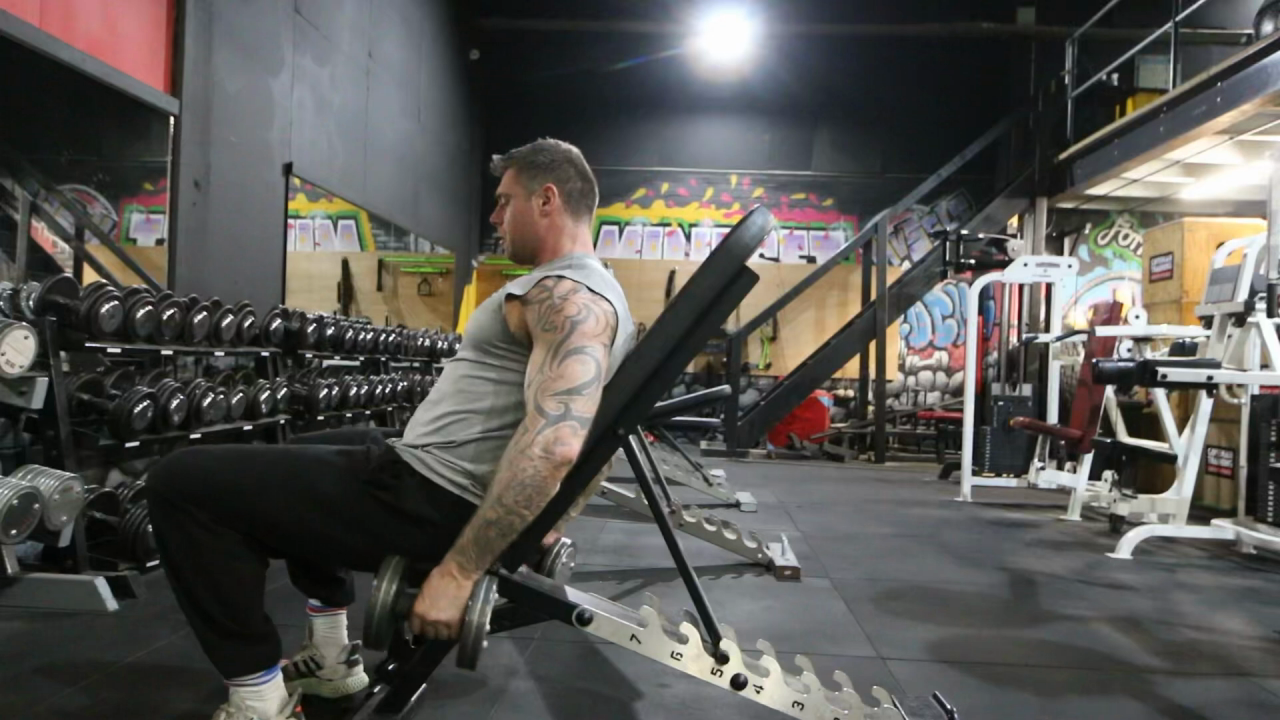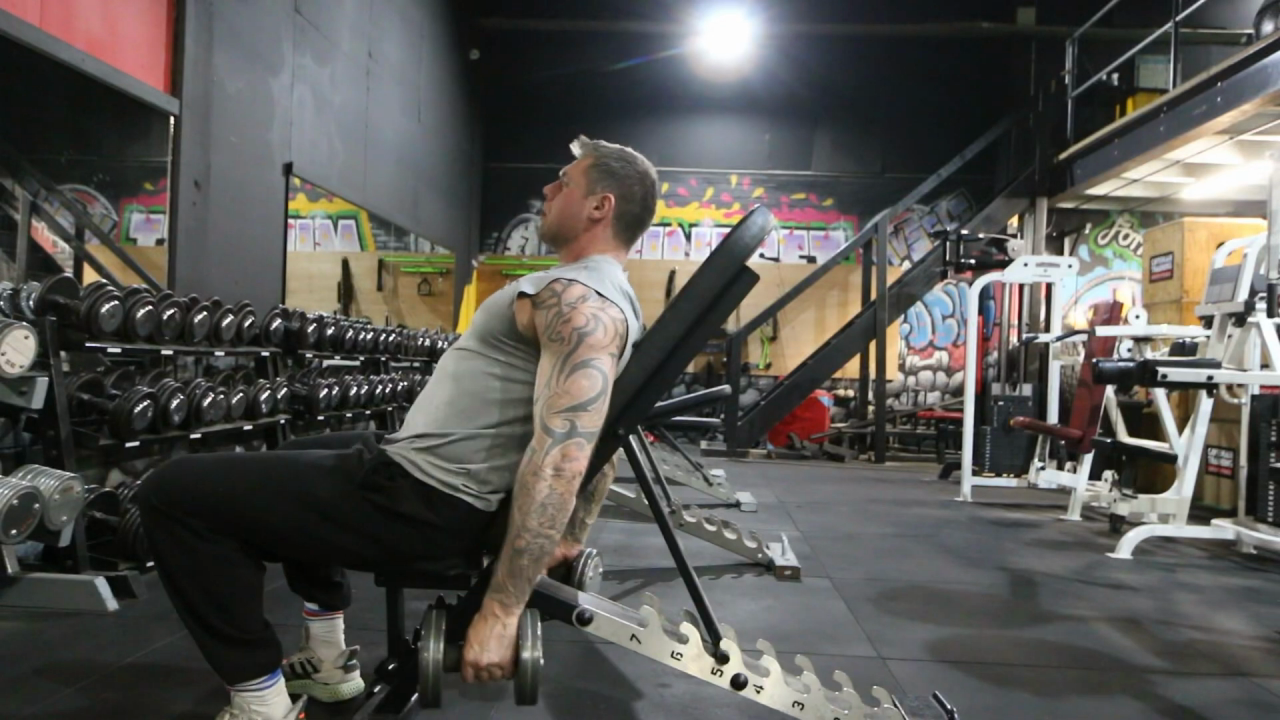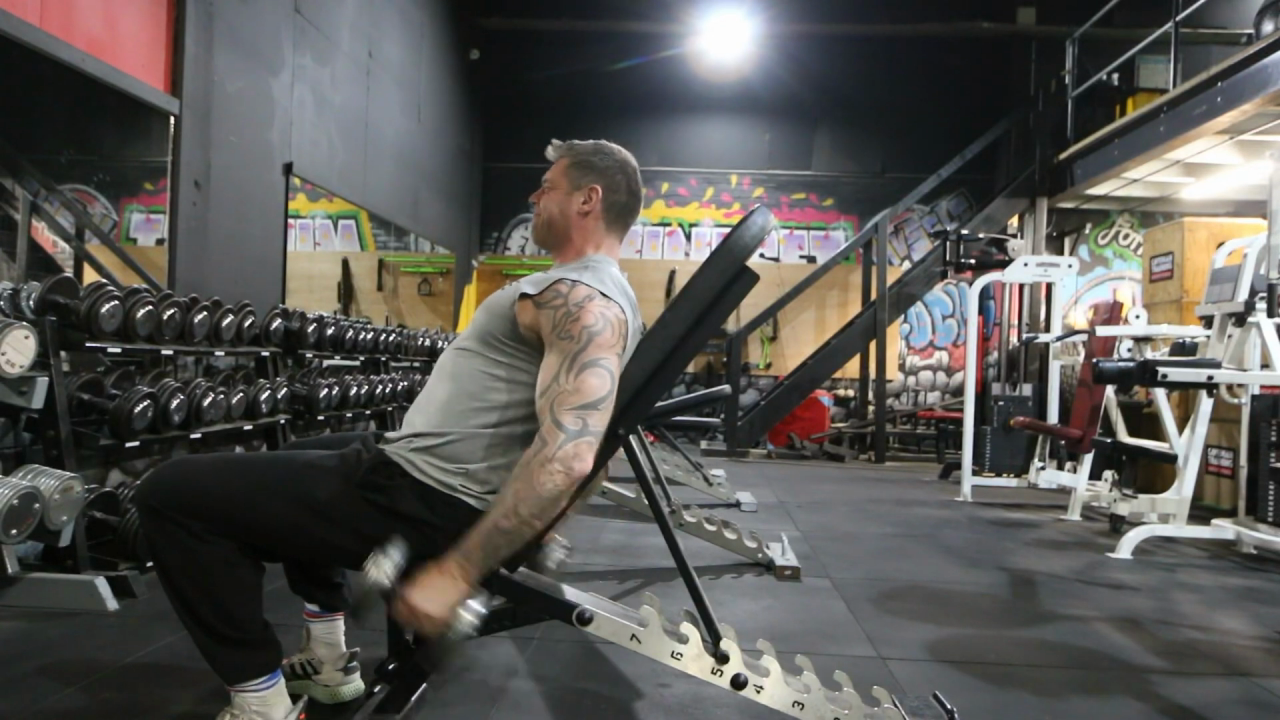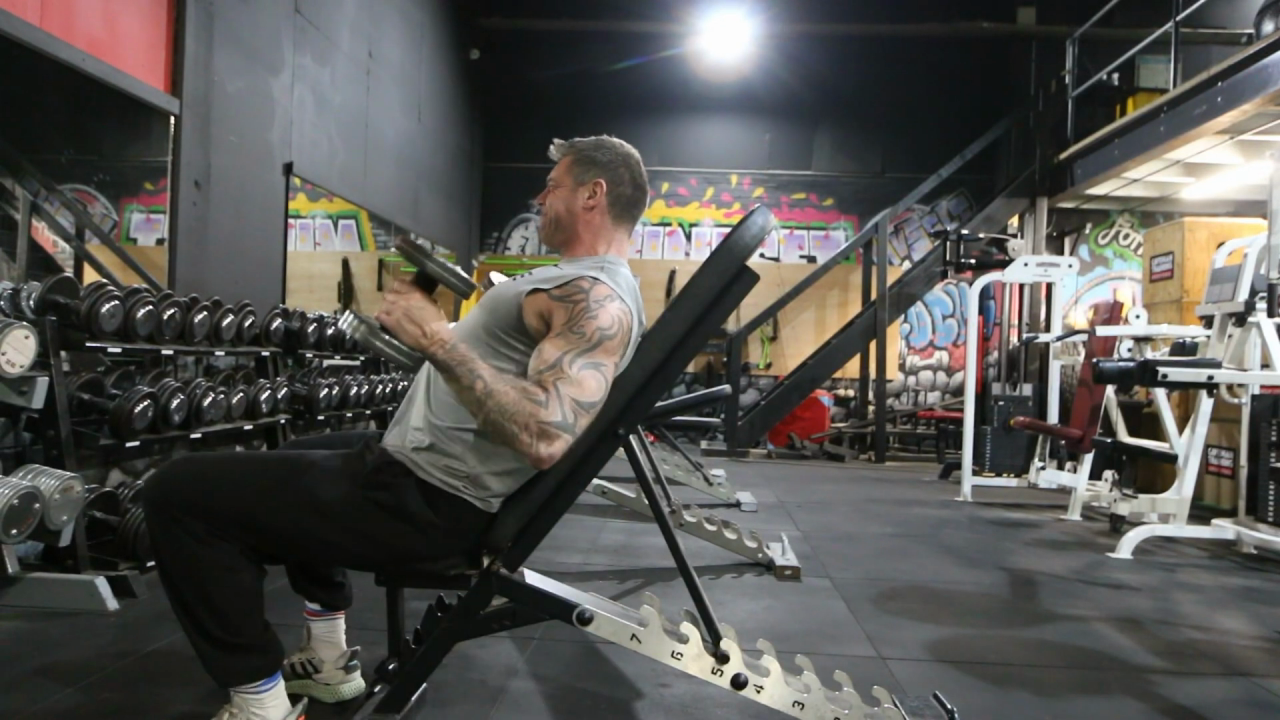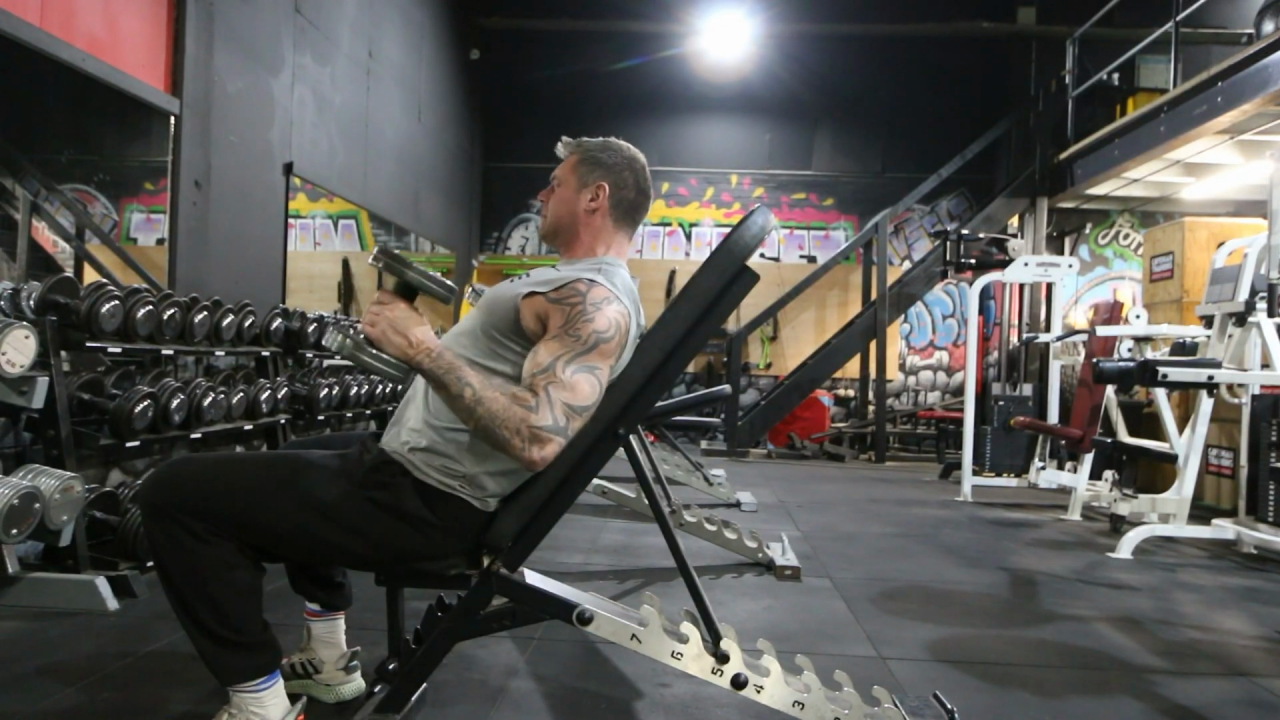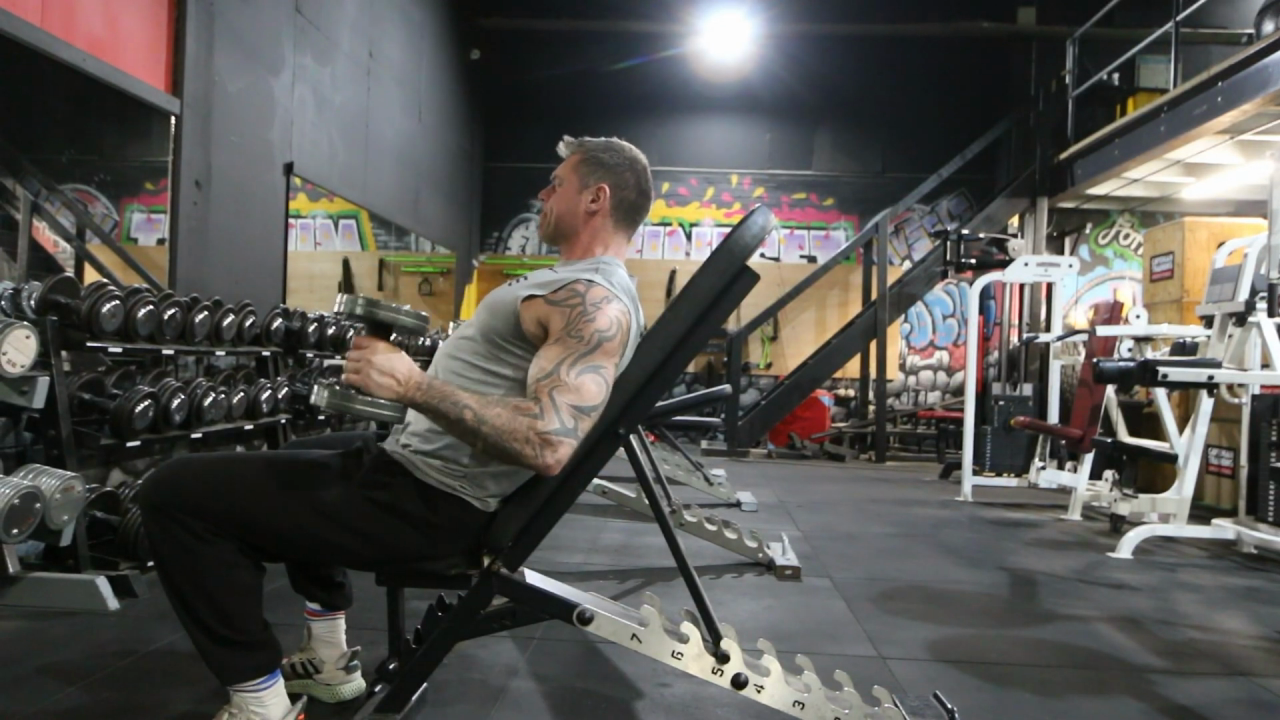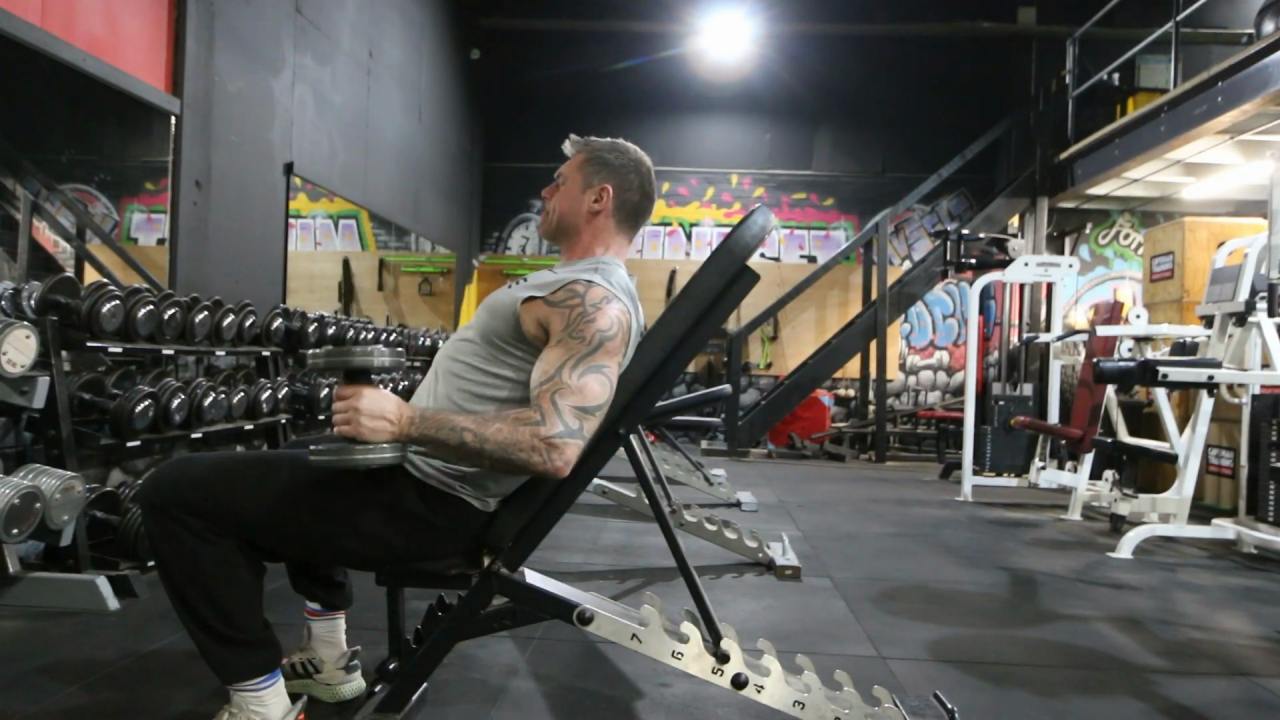
dt=0.7s
person 1, frame 1
left shoulder: (569, 298)
right shoulder: (588, 295)
left elbow: (552, 443)
right elbow: (582, 437)
left wrist: (457, 570)
right wrist: (546, 525)
left hip: (428, 500)
right hip: (435, 481)
left knee: (182, 483)
right knee: (302, 457)
right ankle: (331, 655)
person 1, frame 2
left shoulder: (580, 300)
right shoulder: (603, 300)
left elbow: (560, 456)
right elbow: (592, 443)
left wrist: (500, 611)
right wrist: (571, 538)
left hip: (422, 500)
right hip: (435, 484)
left knee: (174, 493)
right knee: (297, 456)
right ankle: (328, 659)
person 1, frame 3
left shoulder: (582, 301)
right shoulder: (593, 295)
left elbow: (567, 456)
right elbow: (584, 439)
left wrist: (455, 573)
right wrist: (547, 528)
left hip: (422, 497)
right hip: (431, 480)
left knee: (172, 493)
right knee: (294, 462)
right ankle: (327, 661)
person 1, frame 4
left shoulder: (597, 301)
right shoulder: (587, 285)
left elbow: (544, 435)
left wrist: (437, 339)
right wrist: (438, 334)
left hip: (429, 499)
right hip: (426, 469)
left knee: (179, 492)
right knee: (294, 458)
right ankle: (327, 661)
person 1, frame 5
left shoulder: (595, 302)
right shoulder: (585, 286)
left elbow: (536, 437)
left wrist: (423, 347)
left hip: (427, 498)
right hip: (424, 472)
left knee: (176, 493)
right knee: (297, 459)
right ankle: (328, 661)
person 1, frame 6
left shoulder: (594, 304)
right shoulder: (583, 285)
left elbow: (547, 442)
left wrist: (412, 385)
left hip: (428, 500)
right hip: (421, 465)
left knee: (175, 493)
right knee: (298, 459)
right ankle: (328, 661)
person 1, frame 7
left shoulder: (593, 304)
right shoulder: (583, 286)
left elbow: (553, 445)
left wrist: (404, 420)
left hip: (430, 498)
right hip: (427, 476)
left knee: (176, 492)
right knee: (299, 464)
right ankle: (328, 660)
